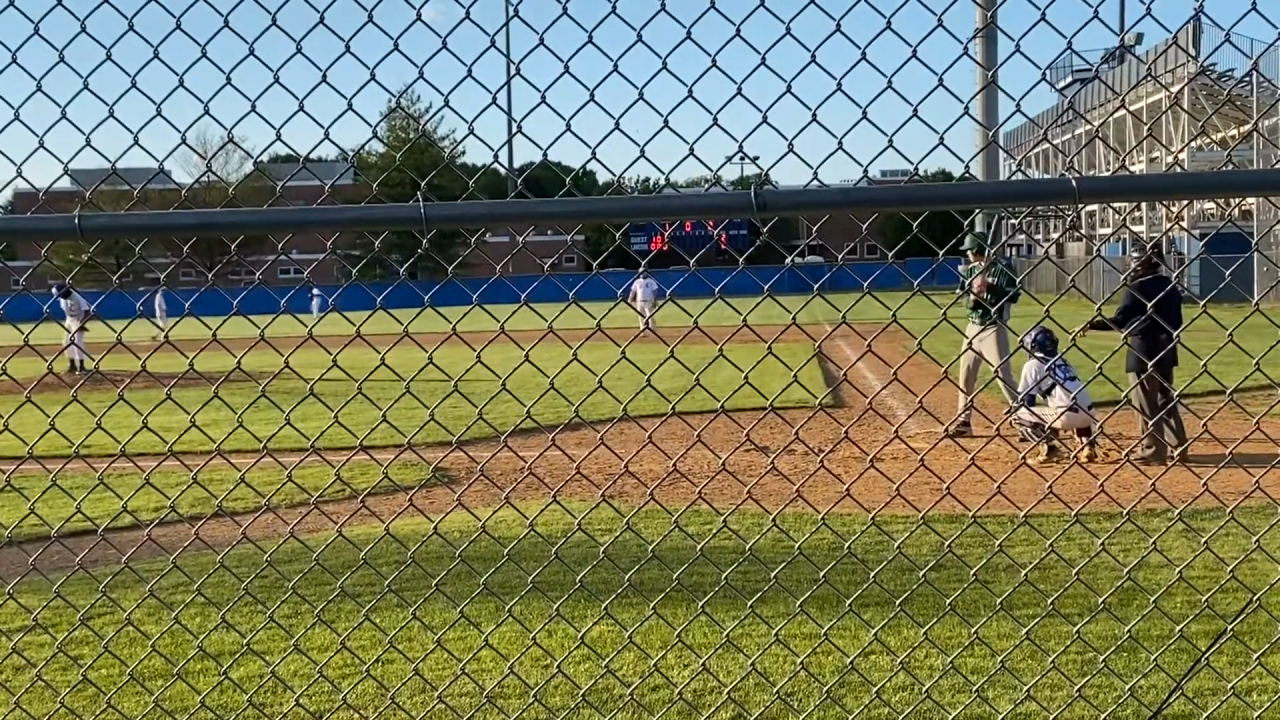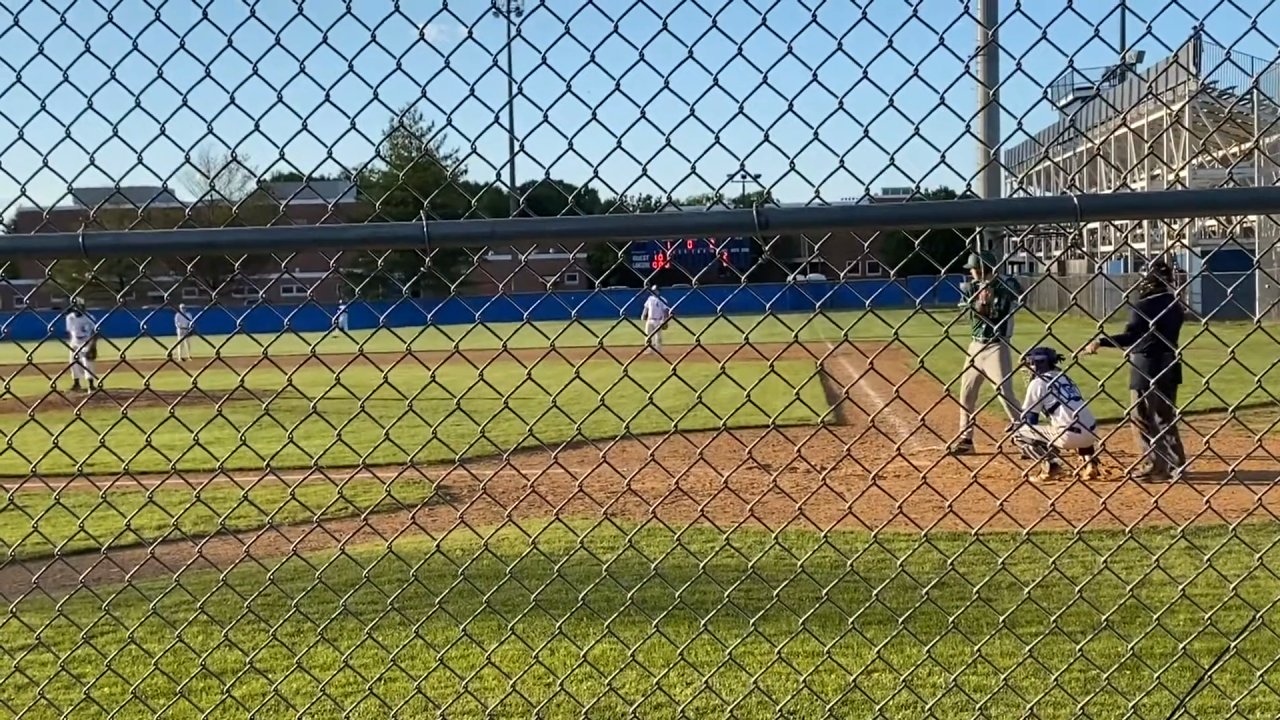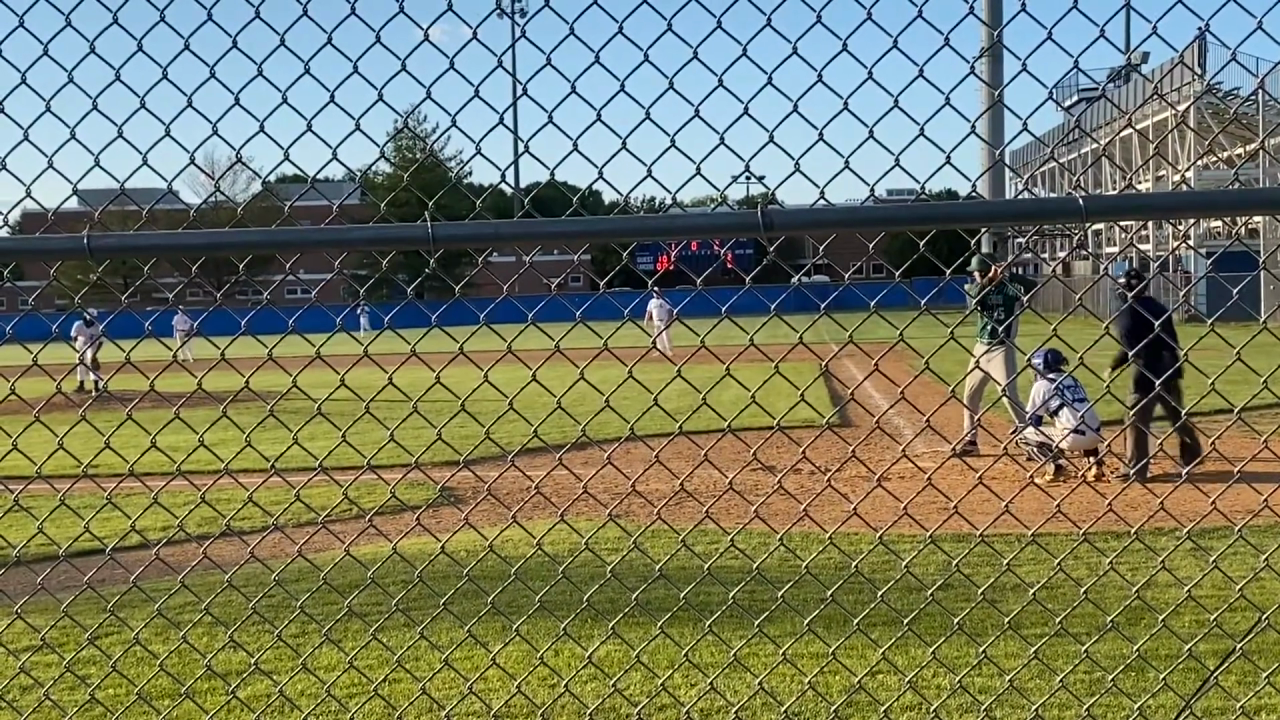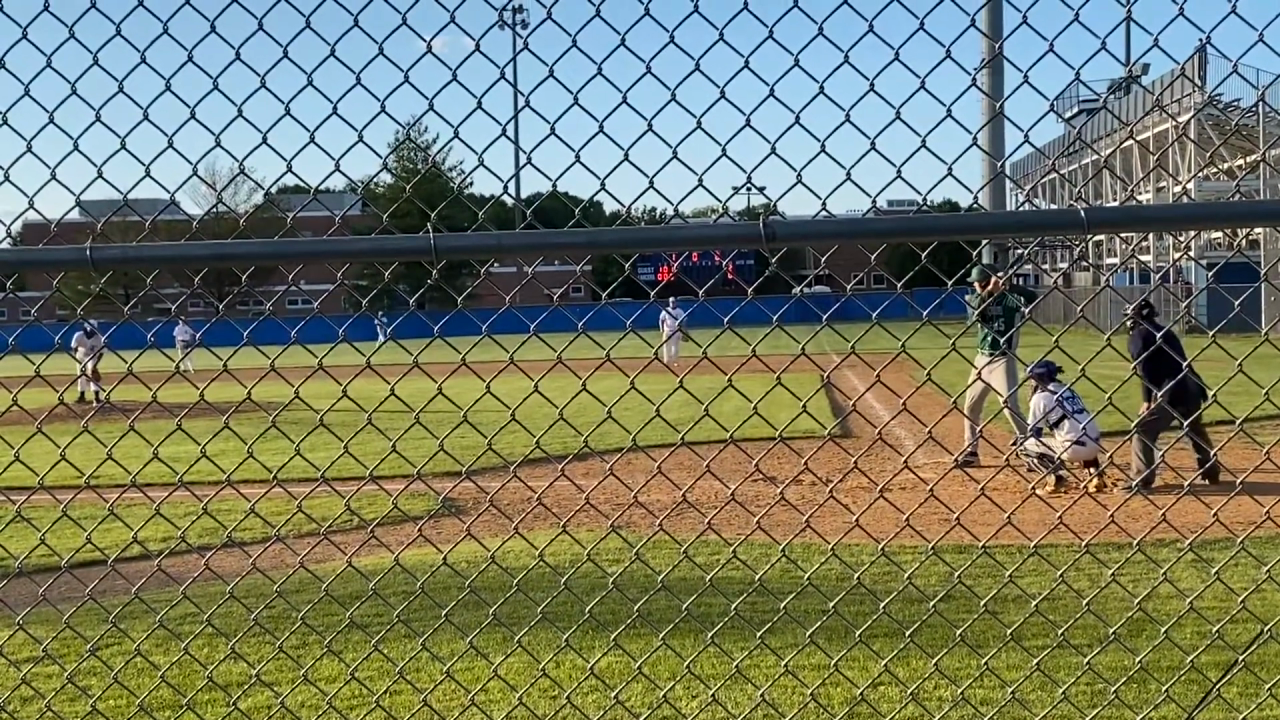
dt=1s
person 1, frame 1
left shoulder: (1137, 288)
right shoulder: (1170, 286)
left elbow: (1120, 321)
right elbow: (1177, 321)
left wrist: (1091, 325)
left hip: (1143, 349)
right hip: (1166, 348)
left knee: (1146, 403)
right knee: (1167, 399)
left ankle: (1153, 451)
right ankle: (1177, 448)
person 1, frame 2
left shoulder: (1144, 306)
right shoulder: (1175, 305)
left elbow: (1130, 337)
left wrist: (1100, 341)
left hip: (1147, 366)
right hip: (1169, 366)
left knee: (1142, 419)
right knee: (1167, 417)
left ankle: (1155, 468)
right ankle: (1175, 465)
person 1, frame 3
left shoulder: (1128, 312)
right shoulder: (1158, 307)
left elbow: (1130, 348)
right elbow: (1173, 339)
left wrist: (1113, 368)
left hip: (1149, 369)
right hip: (1170, 366)
left knee: (1136, 418)
right knee: (1176, 414)
left ankle: (1136, 470)
right ankle: (1192, 456)
person 1, frame 4
left shoulder: (1138, 337)
right shoulder: (1165, 332)
left elbow: (1145, 371)
right elbow: (1177, 363)
left wrist: (1147, 401)
left hip: (1171, 392)
right hip: (1192, 387)
left knee: (1143, 431)
right knee: (1196, 430)
left ankle: (1141, 482)
right ankle: (1211, 472)
person 2, frame 1
left shoulder: (1002, 268)
right shoulder: (970, 270)
left elbow: (1014, 296)
right elbow: (967, 302)
left wrist: (989, 287)
right wrist: (974, 295)
left hip: (994, 329)
right hip: (973, 327)
left knee: (1003, 375)
right knee: (966, 375)
right ankle: (963, 421)
person 2, frame 2
left shoulder: (1005, 284)
right shoulder: (971, 288)
right elbow: (969, 312)
left wrist: (993, 291)
right wrist: (980, 302)
left hip: (997, 346)
right hip: (976, 345)
left knee: (1005, 393)
right knee: (967, 393)
right ankle: (965, 439)
person 2, frame 3
left shoulder: (1009, 287)
right shoulder: (978, 288)
left elbow: (1032, 287)
right elbow: (974, 297)
left wrist: (1008, 275)
right wrist: (990, 279)
left hip: (1002, 349)
right hip: (981, 347)
left knee: (1009, 395)
right knee: (970, 395)
right ankle: (970, 441)
person 2, frame 4
left shoulder: (1010, 298)
right shoulder: (978, 298)
left elbow: (1032, 298)
right elbow: (974, 312)
left wrist: (1008, 286)
right wrist: (990, 291)
left hip: (1003, 360)
right hip: (982, 358)
left knee: (1010, 406)
right knee: (971, 405)
right ankle: (971, 452)
